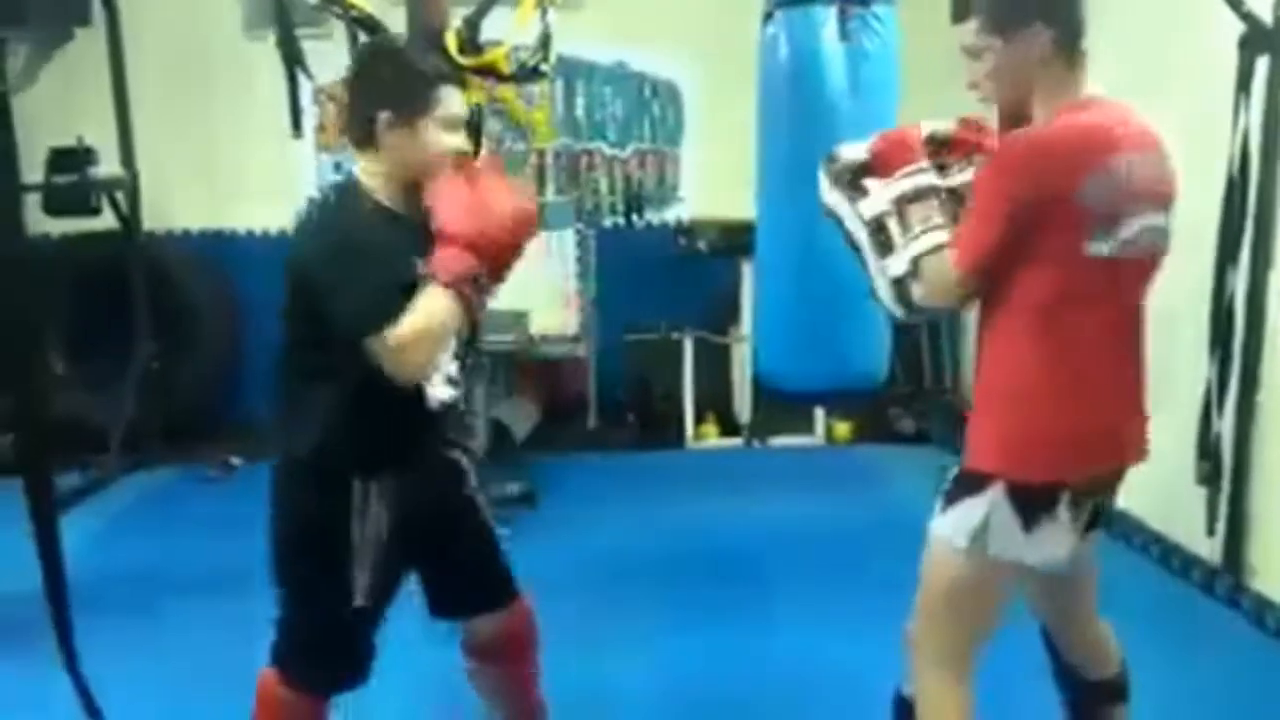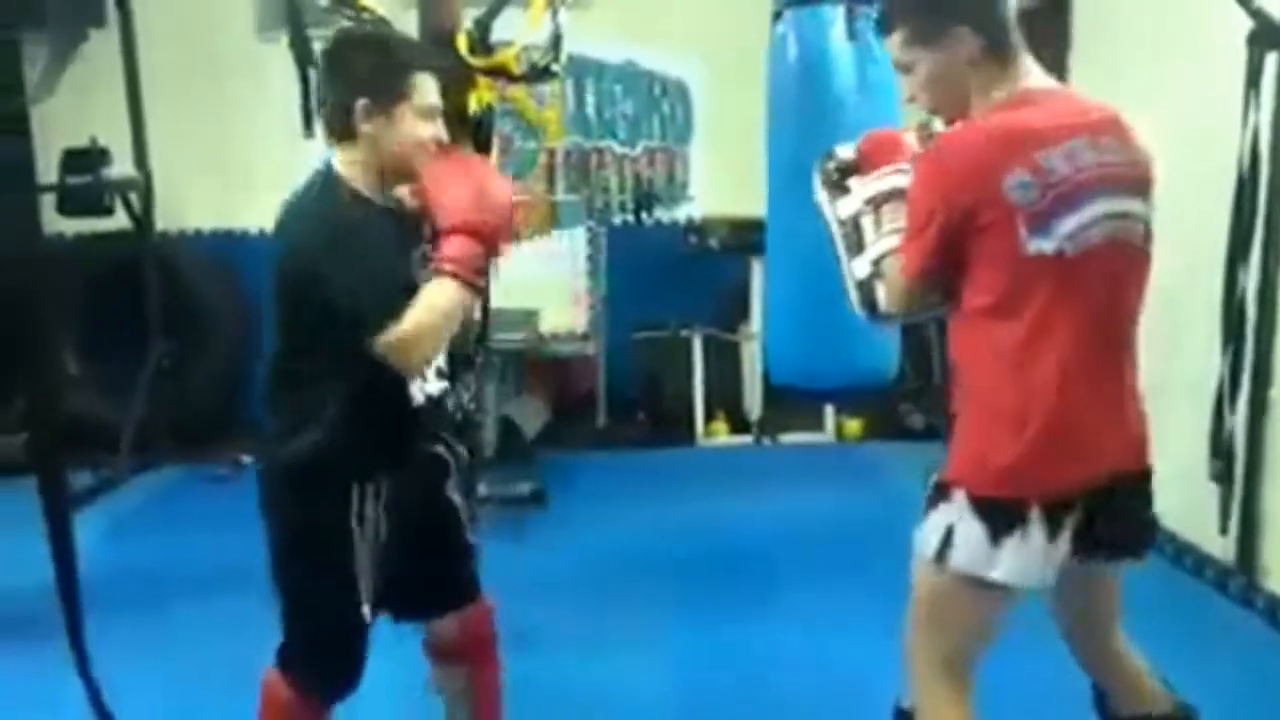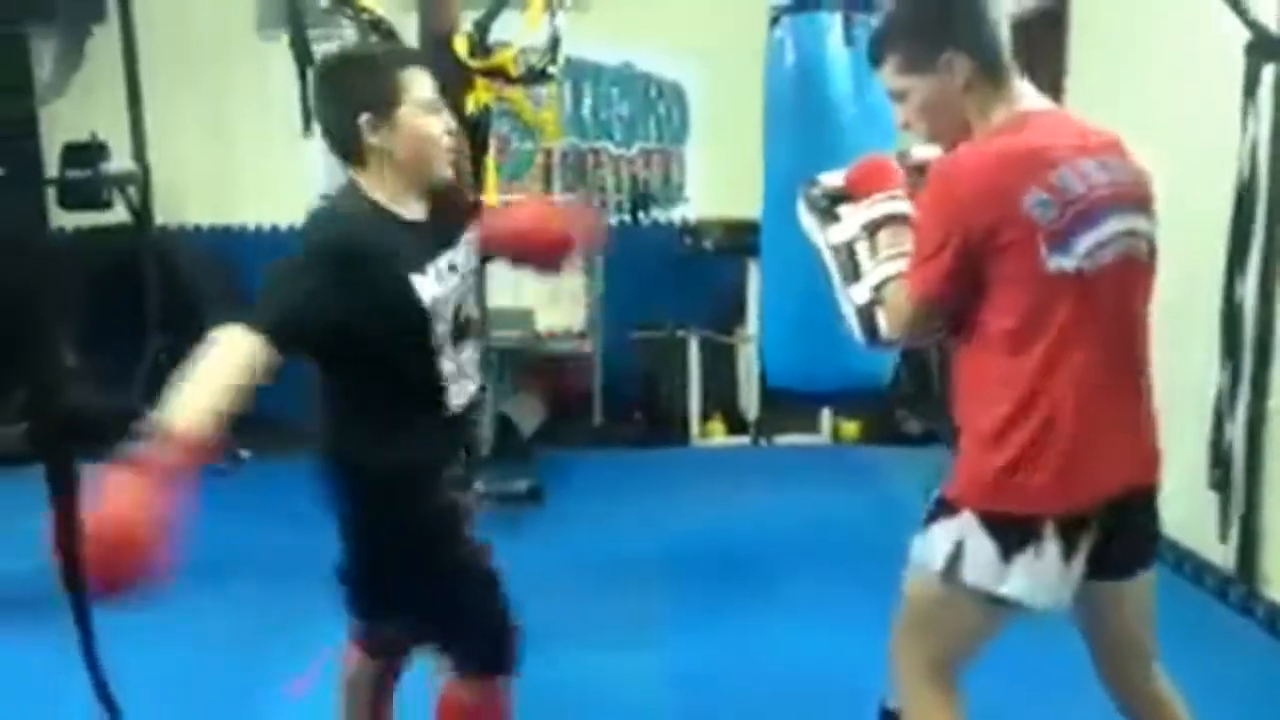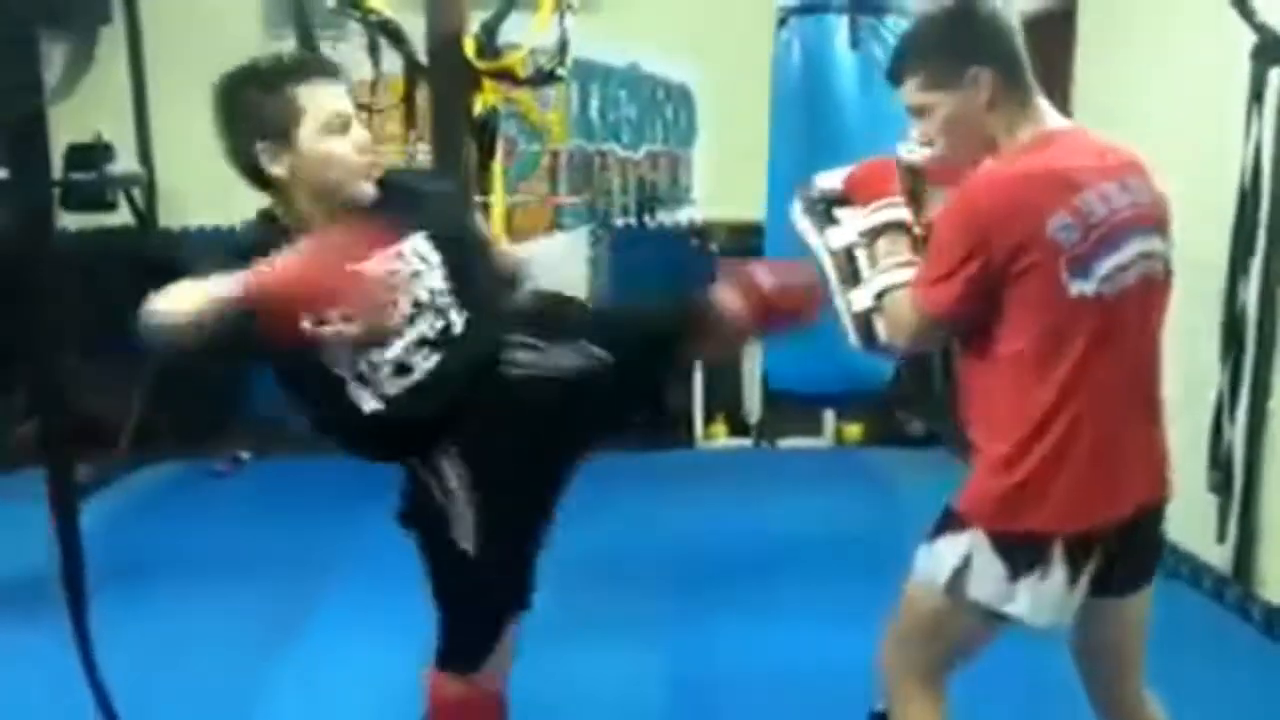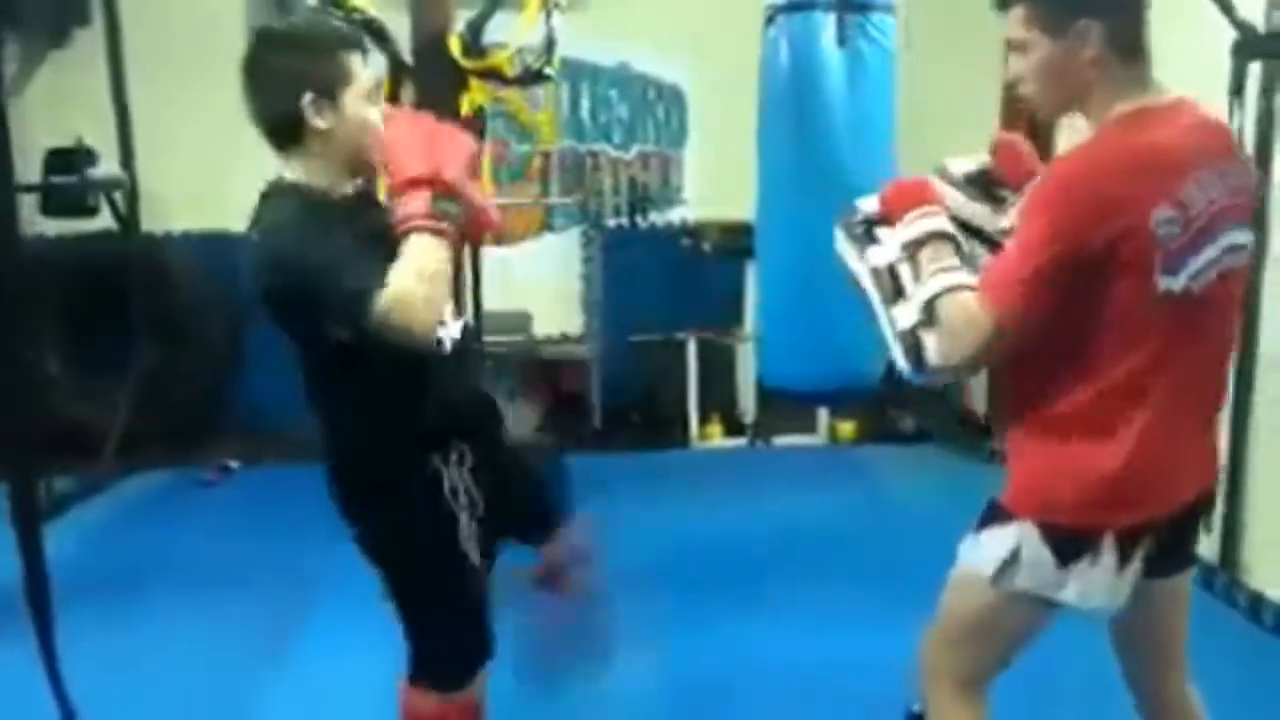
dt=0.3s
person 1, frame 1
left shoulder: (1031, 151)
right shoulder: (1140, 144)
left elbow: (933, 292)
right wrist: (986, 179)
left hip: (1028, 451)
right hip: (1100, 432)
left knee: (934, 649)
right knee: (1069, 615)
person 1, frame 2
left shoulder: (959, 154)
right shoulder: (1119, 139)
left elbow: (900, 295)
left hip: (1012, 463)
right hip: (1116, 451)
right knee: (1102, 645)
person 1, frame 3
left shoulder: (970, 175)
right shoulder: (1115, 157)
left elbow: (901, 323)
left wrist: (882, 214)
left hip: (1021, 480)
right hip: (1125, 468)
person 1, frame 4
left shoulder: (991, 200)
right shoulder: (1127, 175)
left elbow: (906, 332)
left wrist: (878, 223)
left hip: (1031, 501)
right hip: (1131, 488)
person 1, frame 5
left shoulder: (1087, 177)
right shoulder: (1220, 148)
left elbow: (964, 340)
left wrist: (924, 227)
right wrist: (1032, 209)
left hip: (1075, 493)
right hip: (1178, 477)
person 2, frame 1
left shoulder: (408, 216)
right shoulder: (340, 229)
left elbow: (431, 326)
right elbow: (405, 352)
left wrist: (480, 253)
right wrist: (463, 259)
left hip: (425, 463)
right hip: (346, 485)
left knee: (502, 622)
right knee: (315, 664)
person 2, frame 2
left shoulder: (382, 208)
right shoulder: (328, 224)
left elbow: (424, 307)
right elbow: (410, 340)
left wrist: (465, 240)
right wrist: (465, 247)
left hip: (407, 460)
right hip: (335, 481)
left knee: (463, 620)
right knee: (321, 662)
person 2, frame 3
left shoulder: (429, 210)
right shoulder: (344, 242)
right elbow: (243, 345)
left wrist: (513, 233)
right wrist: (164, 455)
left hip: (424, 466)
right hip: (398, 478)
left knee: (391, 629)
right knee: (486, 648)
person 2, frame 4
left shoulder: (403, 195)
right shoulder: (251, 267)
left elbow: (484, 255)
right elbow: (166, 312)
right wrist: (243, 290)
left hip: (519, 366)
right hip: (438, 448)
right knee: (478, 630)
person 2, frame 5
left shoulder: (344, 200)
right shoulder: (294, 227)
right elbow: (412, 316)
left wrist: (443, 213)
right wrist: (430, 201)
left hip: (449, 409)
right hip: (404, 461)
left knee: (544, 524)
right knee: (455, 647)
